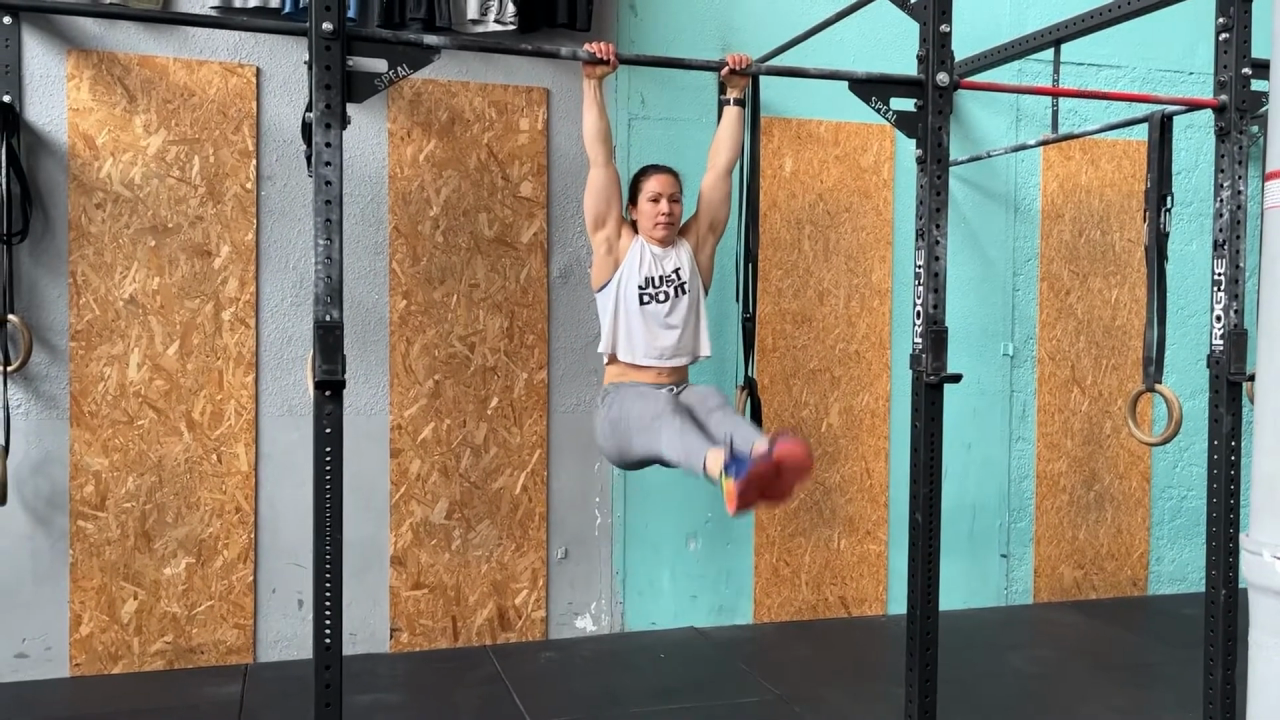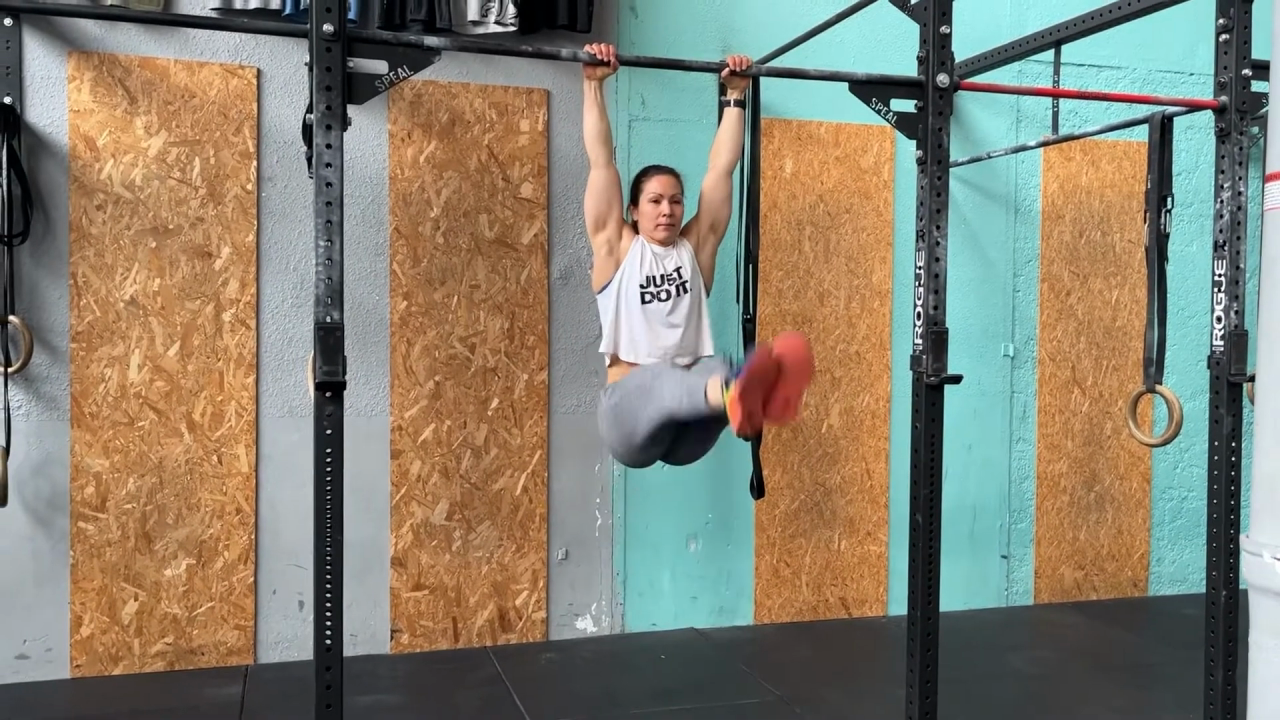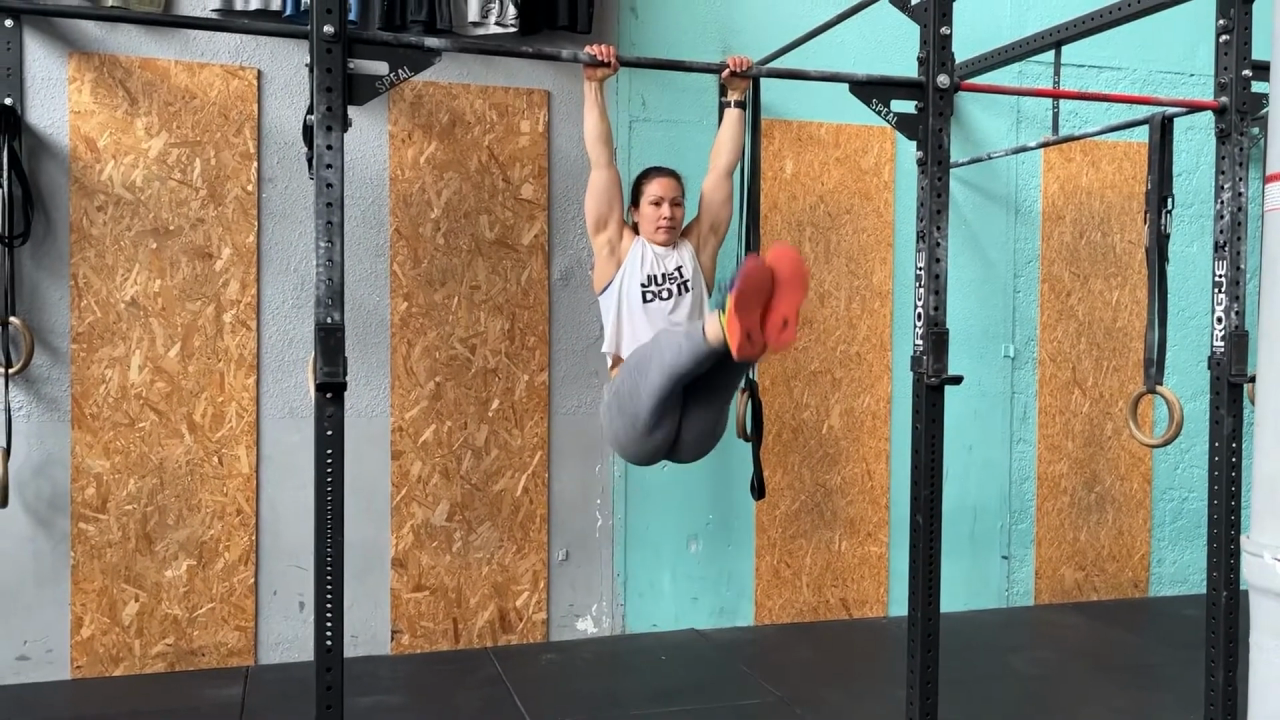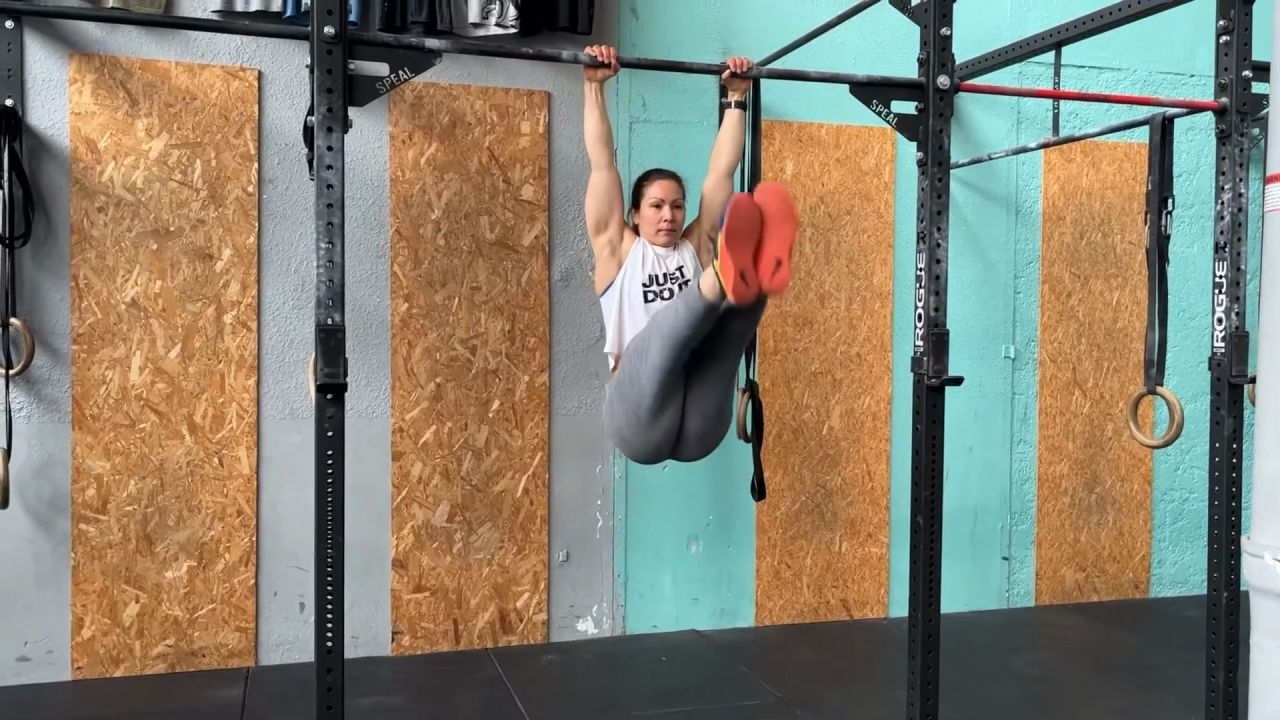
dt=0.1s
person 1, frame 1
left shoulder: (693, 250)
right shoulder: (615, 251)
left elbow: (720, 169)
right elbow: (600, 162)
left wrist: (734, 95)
right wrist: (594, 84)
left hip: (682, 399)
right hip: (626, 412)
left knee: (715, 409)
right knee: (659, 412)
left ankle: (759, 454)
right ankle: (732, 470)
person 1, frame 2
left shoulder: (694, 247)
right shoulder: (615, 249)
left elbow: (722, 169)
right elbow: (599, 162)
left wrist: (735, 95)
right wrist: (593, 85)
left hip: (684, 422)
right hip: (630, 413)
left knee: (714, 375)
right knee: (662, 383)
left ankle: (752, 395)
right ankle: (737, 395)
person 1, frame 3
left shoulder: (696, 249)
right shoulder: (616, 250)
left elbow: (722, 169)
right elbow: (601, 161)
left wrist: (736, 97)
right wrist: (594, 86)
left hip: (695, 424)
right hip: (638, 418)
left knee: (727, 331)
right knee: (667, 344)
left ankle: (752, 328)
right ankle: (732, 328)
person 1, frame 4
left shoulder: (697, 249)
right shoulder: (617, 251)
left elbow: (722, 170)
right elbow: (602, 163)
left wrist: (736, 97)
right wrist: (595, 87)
left hip: (698, 424)
right hip: (641, 414)
left knee: (716, 327)
right knee: (669, 325)
left ankle: (747, 280)
right ankle: (728, 278)
